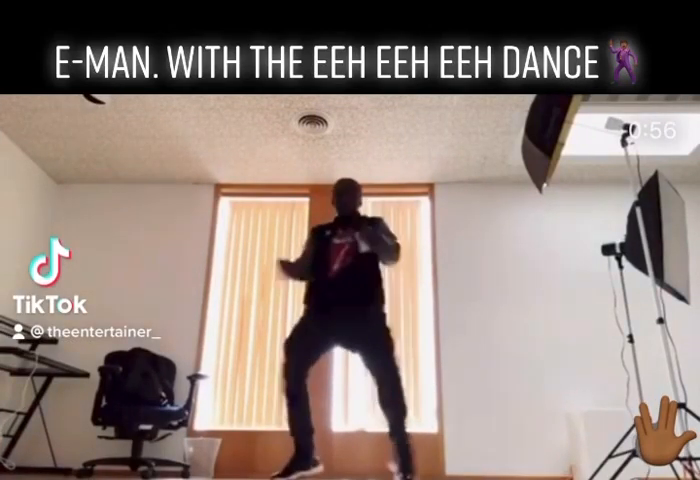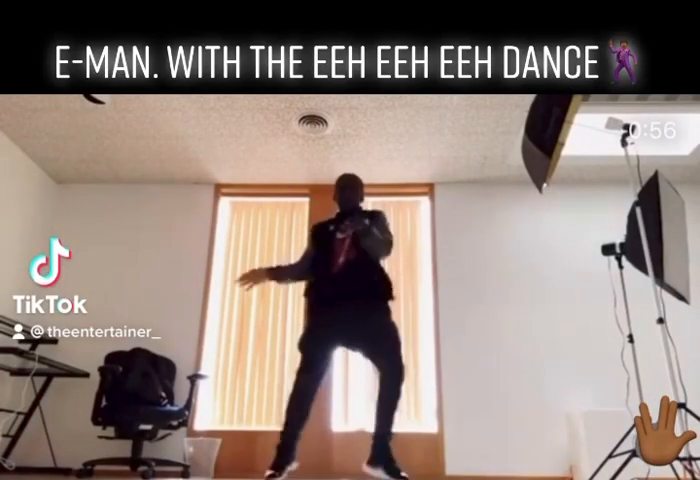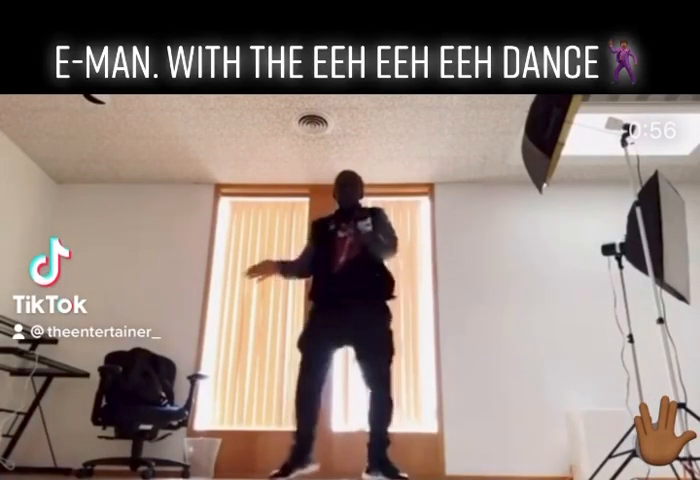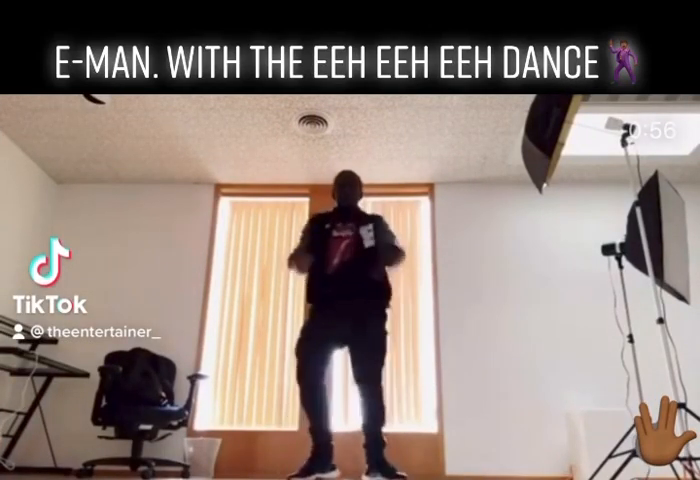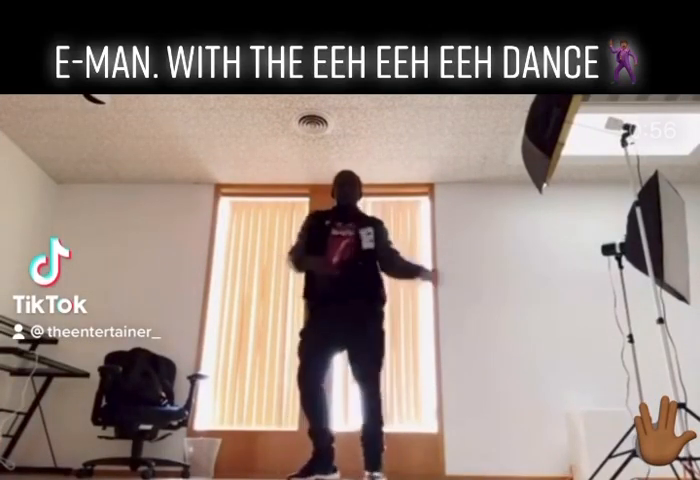
dt=0.1s
person 1, frame 1
left shoulder: (374, 226)
right shoulder: (319, 234)
left elbow: (391, 255)
right elbow: (306, 270)
left wrist: (372, 239)
right wrist: (288, 269)
left hip: (365, 313)
right hip: (322, 313)
left knee: (386, 376)
right knee: (293, 372)
left ankle: (403, 453)
right ankle: (304, 455)
person 1, frame 2
left shoulder: (374, 220)
right shoulder: (322, 230)
left elbow: (382, 248)
right elbow: (304, 268)
left wrist: (360, 231)
right wrist: (271, 273)
left hip: (368, 309)
right hip: (328, 310)
left knee: (393, 371)
right knee: (308, 376)
left ankle: (380, 454)
right ankle: (286, 451)
person 1, frame 3
left shoulder: (375, 218)
right shoulder: (322, 226)
left elbow: (388, 247)
right elbow: (304, 265)
left wrist: (363, 236)
right wrist: (277, 267)
left hip: (367, 308)
right hip: (328, 309)
left knee: (379, 377)
right knee: (311, 374)
right ankle: (302, 451)
person 1, frame 4
left shoulder: (374, 223)
right shoulder: (317, 224)
left elbow: (393, 253)
right elbow: (301, 256)
left wrist: (390, 257)
right wrist: (301, 260)
left hip: (366, 311)
right hip: (326, 310)
left knee: (368, 380)
right knee: (308, 374)
person 1, frame 5
left shoulder: (373, 227)
right shoulder: (315, 222)
left elbow: (392, 263)
right elbow: (296, 256)
left wrist: (418, 271)
right wrist: (314, 263)
left hip: (362, 313)
right hip: (323, 312)
left knee: (368, 382)
right knee: (309, 379)
